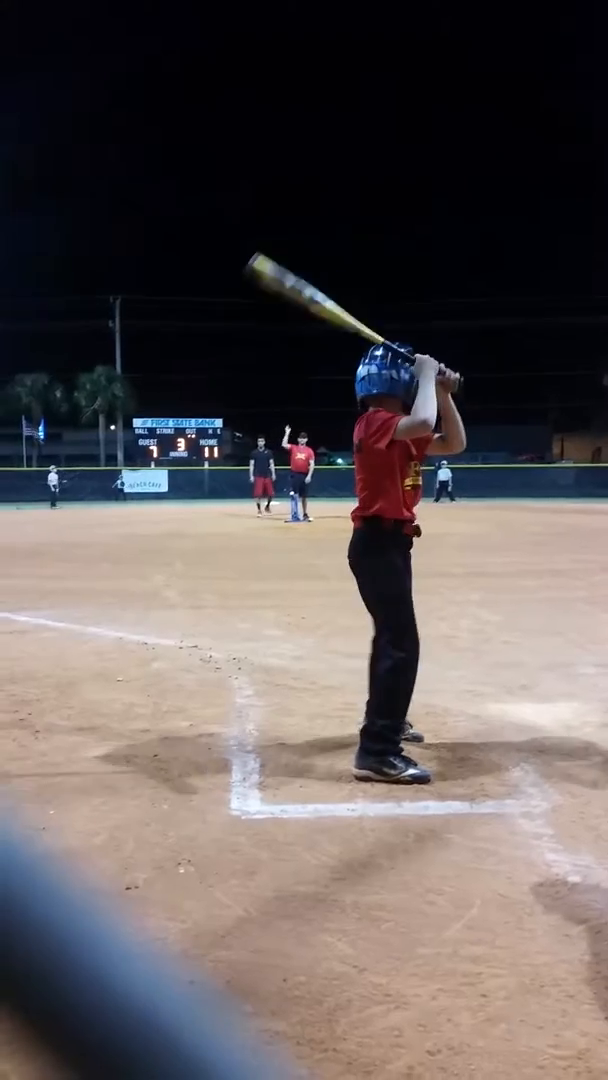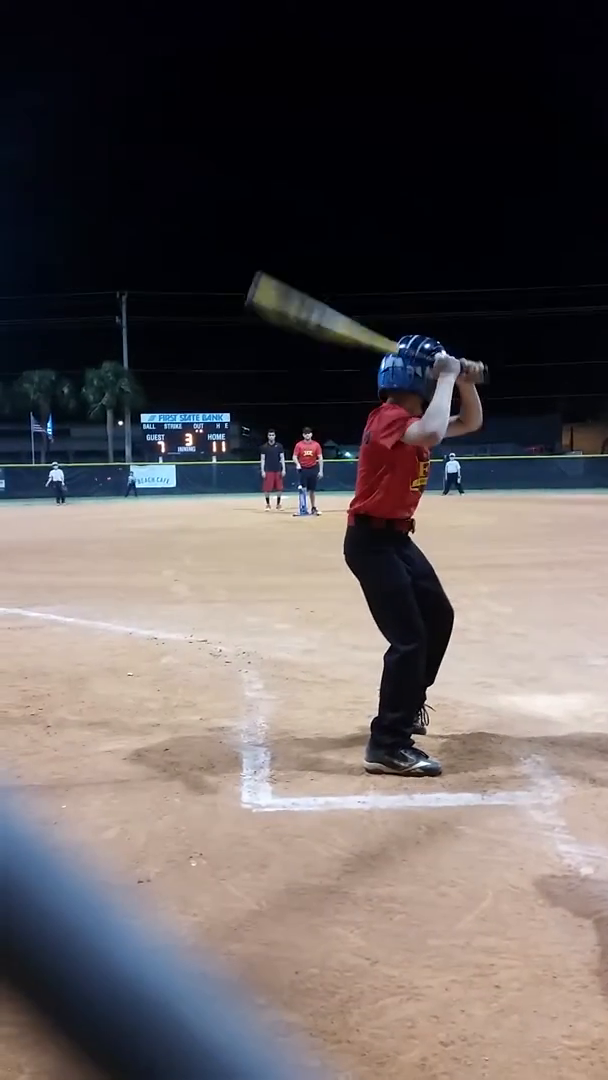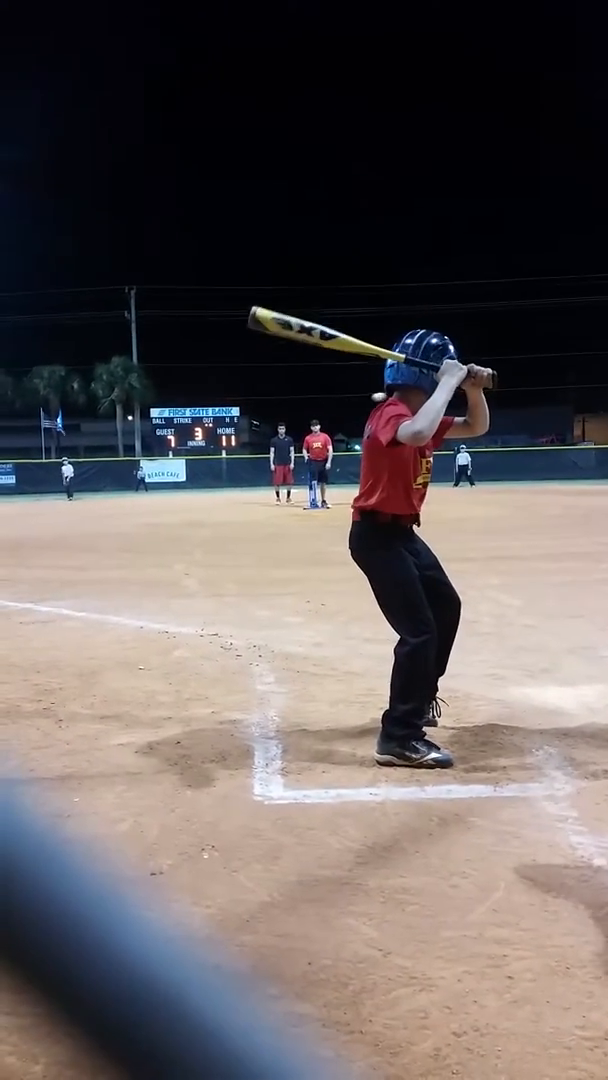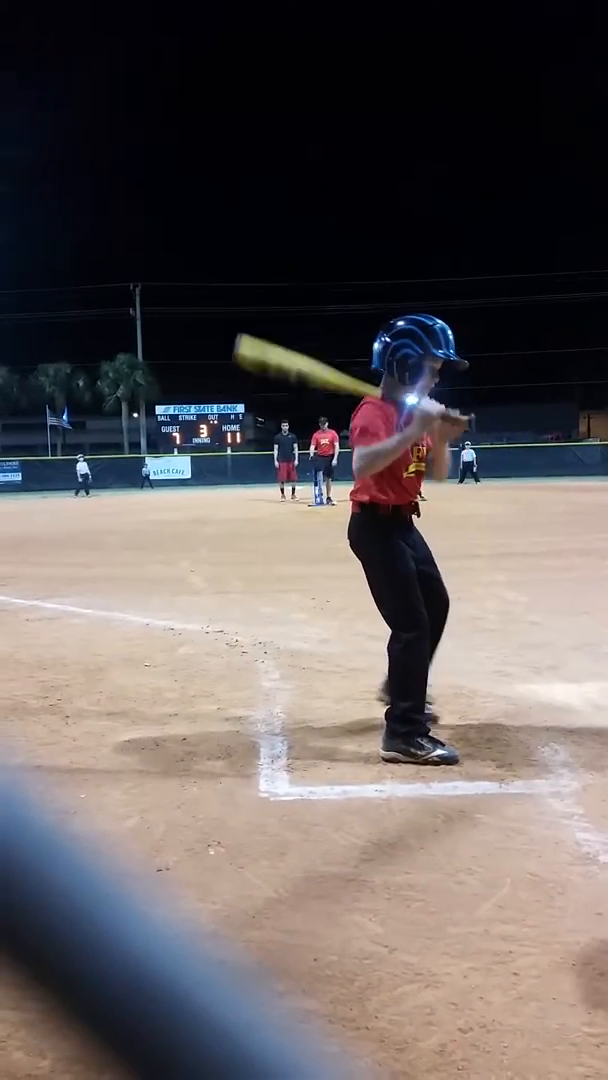
dt=0.7s
person 1, frame 1
left shoulder: (401, 428)
right shoulder: (375, 421)
left elbow: (455, 443)
right elbow: (423, 422)
left wrist: (443, 392)
right wrist: (427, 376)
left hip: (392, 541)
right hip: (377, 542)
left knee: (392, 636)
right knee: (400, 645)
left ankle: (385, 717)
right ankle: (376, 752)
person 1, frame 2
left shoulder: (414, 419)
right shoulder: (388, 417)
left elbow: (471, 422)
right elbow: (430, 433)
left wrist: (465, 384)
right wrist: (446, 379)
left hip: (397, 536)
right hip: (370, 540)
left knee: (438, 617)
right knee: (409, 637)
left ankle: (407, 703)
right ankle: (387, 746)
person 1, frame 3
left shoulder: (417, 415)
right shoulder: (390, 414)
left elbow: (477, 427)
right elbow: (417, 435)
left wrist: (474, 389)
right wrist: (449, 381)
left hip: (402, 531)
right hip: (376, 535)
left knee: (446, 607)
right knee: (419, 629)
left ankle: (418, 697)
right ankle: (399, 738)
person 1, frame 4
left shoulder: (411, 412)
right shoulder: (375, 411)
left elbow: (439, 470)
right elbow: (361, 467)
left wrist: (443, 436)
right wrist: (416, 430)
left hip: (401, 523)
right hip: (376, 527)
left knee: (436, 607)
right knee: (412, 625)
left ankle: (401, 688)
right ankle: (404, 735)
